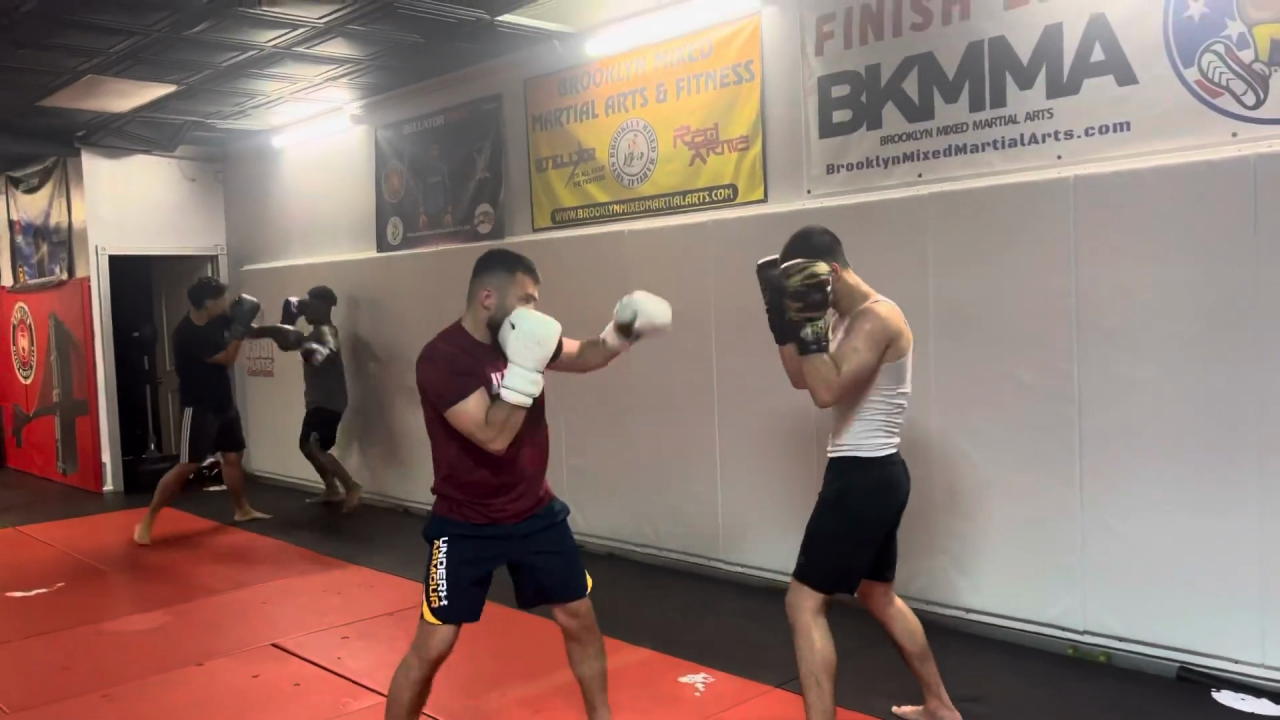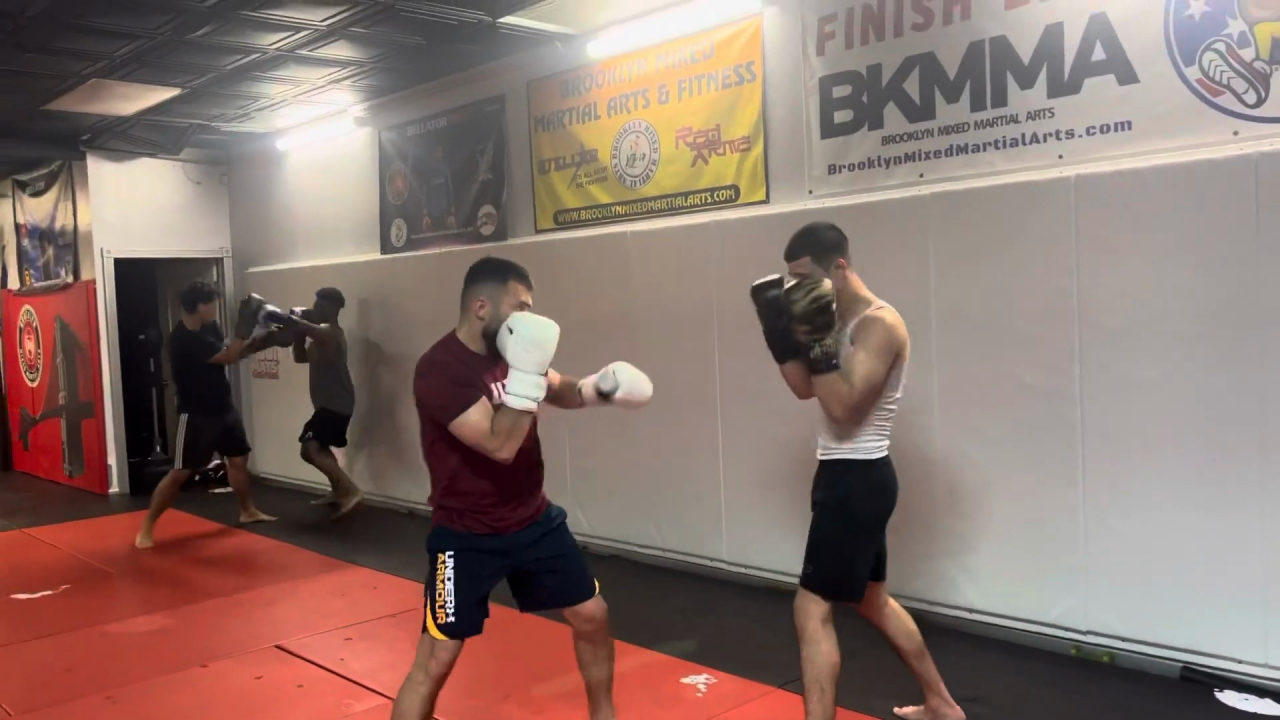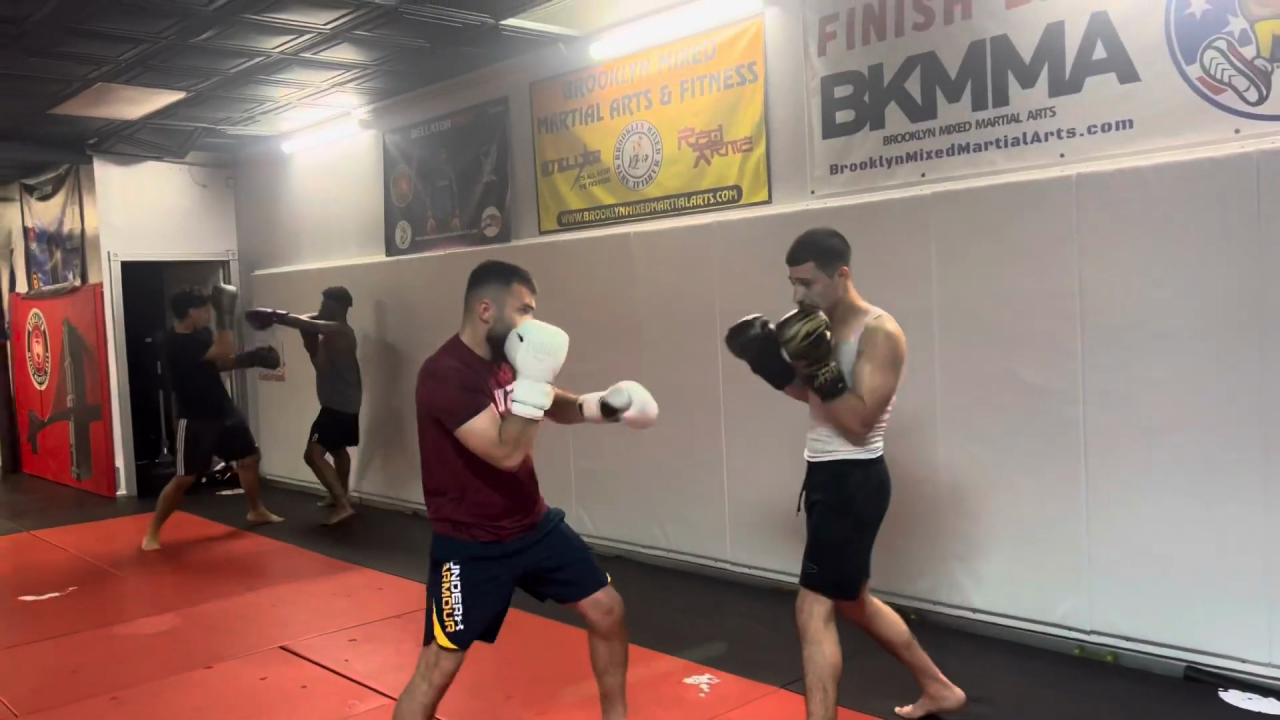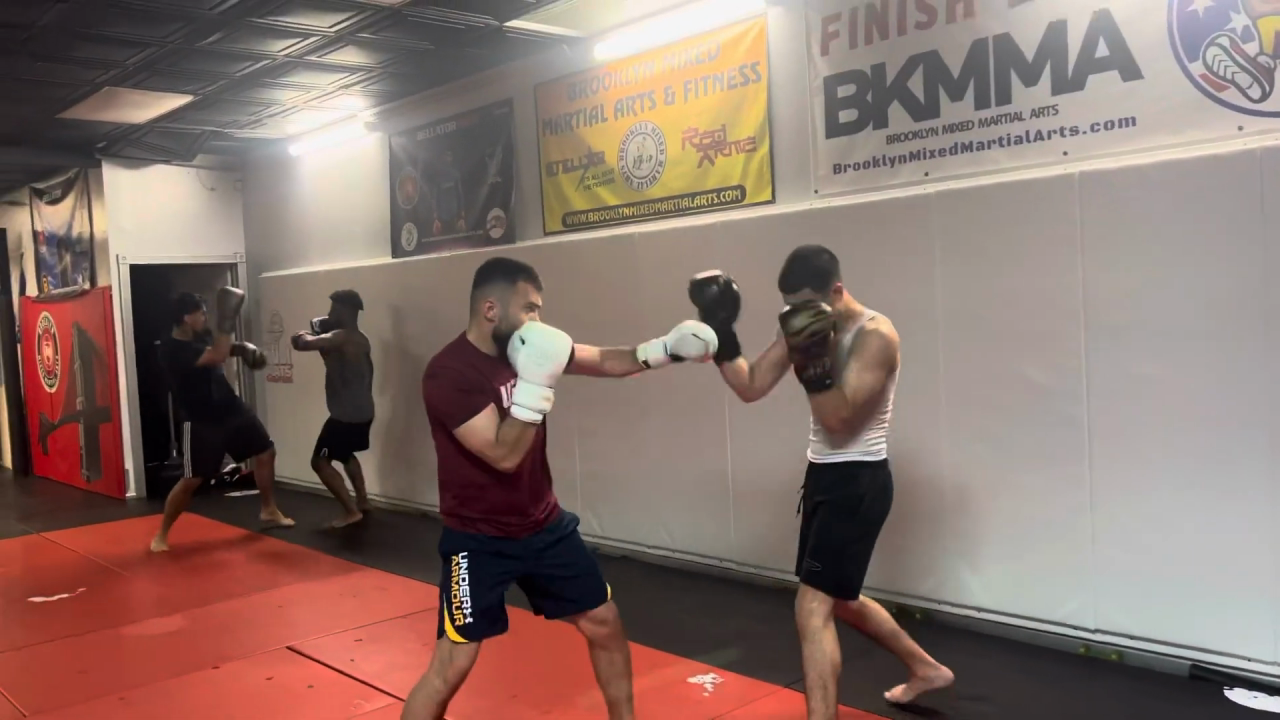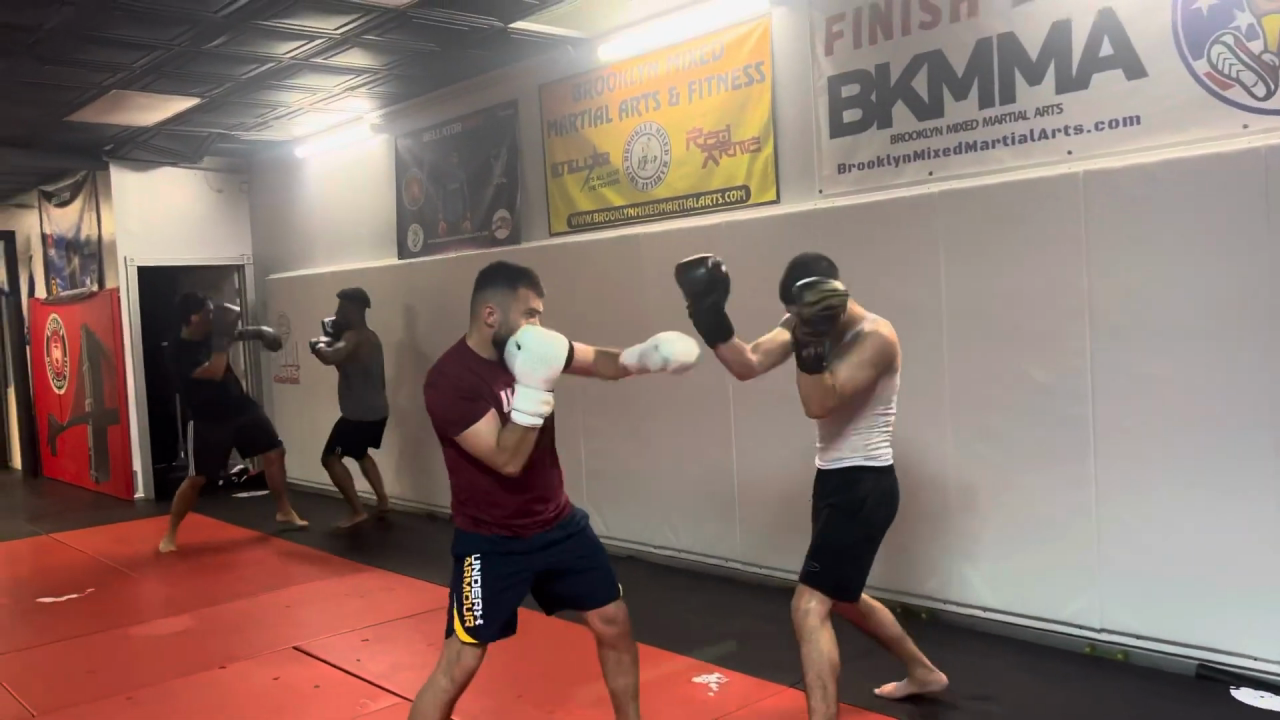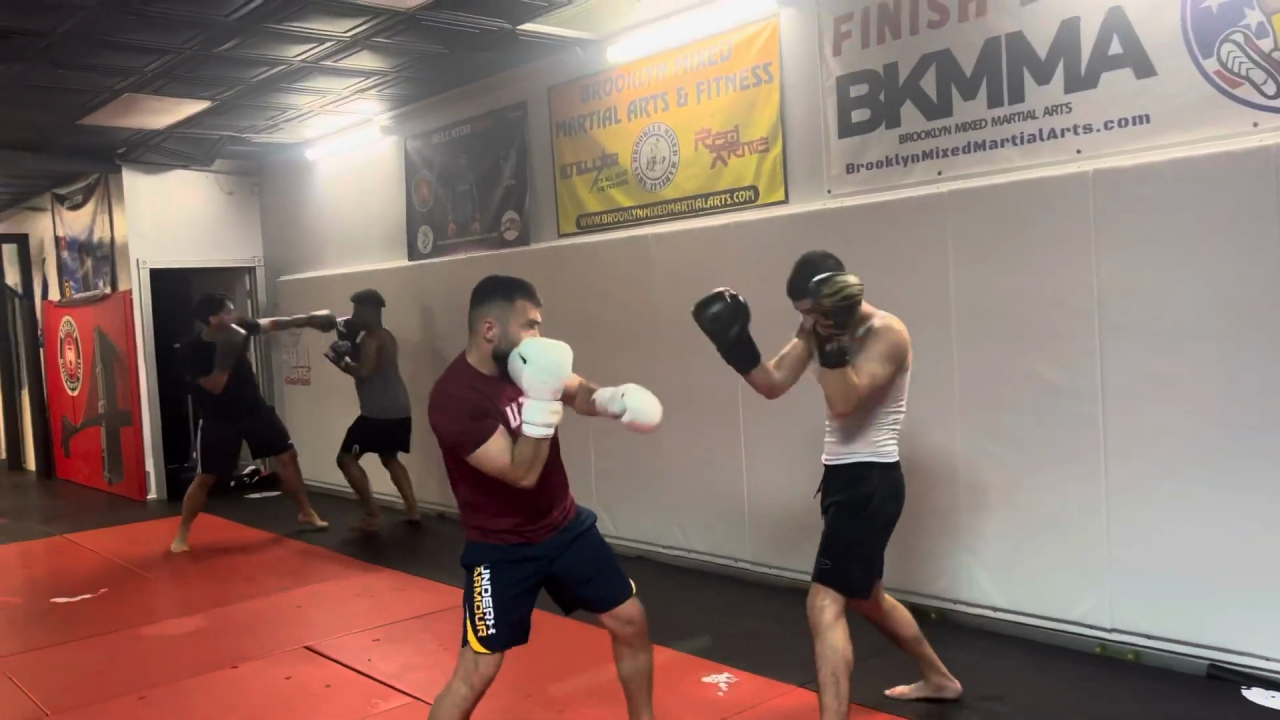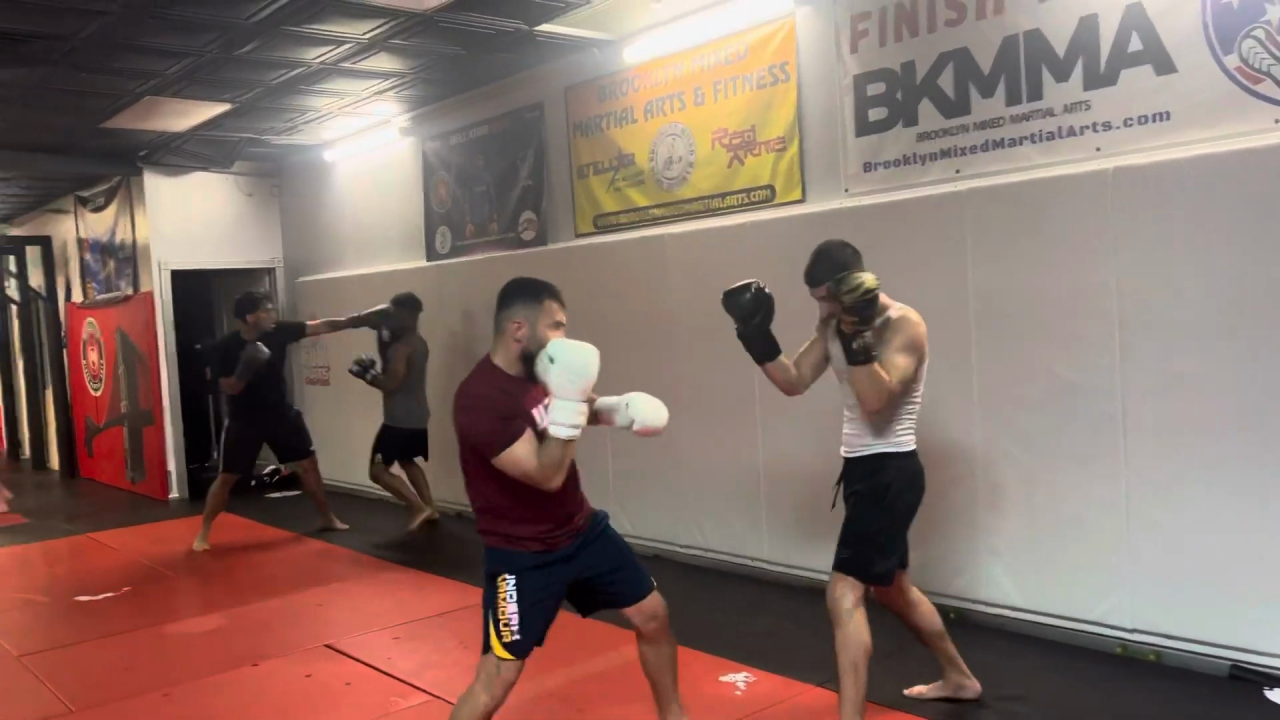
dt=0.1s
person 1, frame 1
left shoulder: (876, 318)
right shoulder: (842, 314)
left elbow: (826, 392)
right elbow: (801, 377)
left wrist: (805, 319)
right wrist: (785, 315)
left hip: (864, 478)
right hip: (864, 475)
left knee: (804, 604)
right knee: (879, 597)
person 1, frame 2
left shoulder: (878, 325)
right shoulder: (839, 318)
left elbow: (841, 407)
right elbow: (803, 387)
left wrist: (814, 339)
right wrist: (781, 331)
left hip: (855, 482)
right hip: (849, 478)
left knee: (811, 611)
right knee: (872, 600)
person 1, frame 3
left shoulder: (880, 332)
right shoulder: (819, 320)
left elbow: (857, 422)
right elbow: (812, 397)
left wrist: (820, 368)
right wrist: (775, 366)
left hip: (855, 480)
right hip: (824, 477)
left knee: (813, 612)
right knee: (854, 602)
person 1, frame 4
left shoulder: (876, 335)
right shoulder: (803, 326)
left elbow: (837, 419)
right elbow: (750, 388)
left wrist: (814, 361)
right wrist: (718, 331)
left hip: (857, 484)
right hip: (824, 477)
left knee: (811, 610)
right knee: (841, 599)
right ankle: (926, 670)
person 1, frame 5
left shoulder: (876, 338)
right shoulder: (805, 327)
left elbow: (818, 406)
right elbow: (745, 364)
left wrist: (811, 345)
right wrist: (709, 312)
left hip: (863, 488)
right hip: (835, 483)
left knee: (809, 609)
right knee: (844, 598)
right ankle: (924, 673)
person 1, frame 6
left shoulder: (887, 333)
right shoulder: (817, 327)
left elbow: (842, 403)
right elbow: (773, 384)
left wrist: (832, 337)
right wrist: (735, 342)
left hip: (871, 484)
right hip: (842, 479)
left knee: (825, 606)
right knee: (864, 594)
right ankle: (939, 679)
person 1, frame 7
left shoulder: (903, 325)
right shoulder: (834, 323)
left elbow: (875, 399)
right elbow: (793, 382)
left wrist: (854, 334)
right wrist: (755, 333)
left hip: (889, 473)
right hip: (863, 469)
left knee: (845, 594)
right knee: (893, 587)
right ankle: (959, 678)
person 2, frame 1
left shoulder: (520, 338)
right shoulder: (441, 358)
left elbow: (586, 357)
right elbow: (495, 437)
left wrist: (623, 329)
right wrist: (525, 366)
left hip: (535, 512)
right hip: (466, 524)
left knee: (579, 619)
right knee: (433, 645)
person 2, frame 2
left shoulder: (512, 347)
right shoulder: (438, 371)
left elbow: (563, 393)
right elbow: (500, 445)
left wrist: (602, 385)
right wrist: (526, 371)
left hip: (533, 520)
right hip: (466, 536)
left knee: (592, 617)
right knee: (437, 659)
person 2, frame 3
left shoulder: (512, 351)
right shoulder: (443, 376)
left elbow: (556, 407)
right elbow: (507, 454)
left wrist: (605, 404)
right wrist: (534, 380)
left hip: (531, 523)
right hip: (467, 542)
left knee: (607, 611)
right knee: (439, 666)
person 2, frame 4
left shoulder: (533, 349)
right shoulder: (448, 374)
left elbow: (602, 361)
right elbow: (504, 455)
left wrist: (665, 349)
right wrist: (535, 382)
left hip: (544, 525)
right hip: (480, 541)
left knee: (604, 624)
right knee: (452, 664)
person 2, frame 5
left shoulder: (528, 350)
right shoulder: (449, 380)
left elbow: (596, 361)
right elbow: (509, 460)
left wrist: (646, 354)
right wrist: (536, 385)
left hip: (557, 524)
right hip: (493, 541)
left knee: (613, 625)
right knee: (459, 664)
person 2, frame 6
left shoulder: (525, 362)
right shoulder: (453, 399)
left elbow: (576, 393)
right elbow: (521, 472)
left wrist: (614, 399)
right wrist: (541, 398)
left hip: (565, 527)
right hip: (501, 548)
left knee: (630, 622)
right knee: (477, 671)
person 2, frame 7
left shoulder: (542, 366)
right shoulder: (479, 400)
left elbow: (584, 406)
right elbow: (547, 477)
left wrist: (615, 408)
right wrist: (566, 401)
left hip: (581, 530)
right hip: (521, 553)
left knee: (652, 617)
right knee: (498, 675)
person 3, frame 1
left shoulder: (217, 320)
right shoulder: (188, 334)
right elbow: (228, 357)
right wrist: (241, 324)
left hip: (223, 402)
right hip: (198, 407)
left knee: (233, 457)
right knee: (187, 466)
left ankle: (242, 509)
right ankle: (146, 523)
person 3, frame 2
left shoulder: (208, 328)
right shoulder: (185, 339)
left elbow: (232, 353)
right elbow: (228, 356)
left wrist: (262, 341)
right wrist: (245, 324)
left hip: (223, 407)
right hip: (196, 413)
left knee: (239, 460)
right knee: (181, 473)
left ankle: (248, 511)
right ankle: (147, 528)
person 3, frame 3
left shoulder: (199, 332)
right shoulder: (176, 344)
left elbow: (220, 362)
right elbow: (222, 352)
left wrist: (253, 357)
right wrist: (225, 315)
left hip: (223, 409)
right hip: (195, 419)
left knee: (249, 458)
right knee: (184, 479)
left ankle: (257, 511)
right ankle: (153, 532)
person 3, frame 4
left shoulder: (200, 335)
right shoulder: (173, 350)
left elbow: (221, 354)
right elbow: (218, 357)
left wrist: (244, 347)
right wrist: (226, 320)
left hip: (232, 409)
right hip: (202, 421)
left knee: (265, 453)
right knee: (191, 481)
left ankle: (269, 511)
right ankle: (162, 534)
person 3, frame 5
left shoulder: (212, 331)
right shoulder: (179, 351)
left elbow: (234, 333)
right elbow: (215, 373)
left wrist: (257, 333)
right wrist: (221, 338)
left hip: (242, 408)
right hip: (207, 419)
left knee: (275, 453)
right knee: (197, 479)
left ankle: (285, 511)
right ankle: (170, 534)
person 3, frame 6
left shoulder: (237, 328)
right shoulder: (193, 351)
left elbow: (273, 324)
right elbow: (215, 387)
left wrist: (309, 320)
right wrist: (224, 360)
left hip: (254, 410)
right hip: (218, 420)
left knee: (287, 456)
right knee: (206, 478)
left ankle: (306, 512)
right ankle: (182, 534)
person 3, frame 7
left shoulder: (280, 332)
right shoulder: (225, 348)
left elbow: (322, 326)
right elbow: (229, 389)
left wrist: (361, 318)
right wrist: (244, 372)
left hip: (280, 413)
right hip: (244, 420)
left knee: (307, 463)
right knee: (227, 476)
left ankle: (327, 517)
right ankle: (204, 533)
person 4, frame 1
left shoulder: (325, 331)
right shoulder: (317, 331)
left elbow: (331, 348)
left wrist: (323, 351)
left hip: (328, 402)
right hip: (317, 401)
left knee: (315, 448)
right knee: (309, 446)
left ankle: (352, 487)
right ankle: (332, 489)
person 4, frame 2
left shoulder: (329, 331)
right shoulder: (323, 332)
left elbow: (307, 326)
right elbow: (300, 357)
left wrist: (291, 320)
right wrist: (298, 333)
left hip: (333, 404)
right hip: (332, 403)
left knee: (309, 449)
right knee: (319, 448)
left ankle: (350, 490)
right ankle: (338, 492)
person 4, frame 3
left shoulder: (335, 329)
right shoulder: (340, 333)
left elbow: (300, 321)
right elbow: (320, 363)
left wrist: (272, 315)
right wrist: (309, 338)
left hip: (337, 405)
right hip: (345, 404)
left knee: (314, 454)
right knee: (337, 448)
left ankle: (342, 504)
right ankle: (341, 497)
person 4, frame 4
left shoulder: (340, 336)
right shoulder: (358, 340)
left elbow: (304, 344)
left wrist: (303, 337)
right wrist: (321, 341)
left hip: (346, 414)
right hip: (362, 412)
left knee: (320, 462)
right knee: (346, 455)
left ankle: (351, 511)
right ankle: (362, 502)
person 4, frame 5
left shoulder: (353, 336)
right shoulder: (371, 337)
left elbow: (329, 356)
left wrist: (318, 345)
right wrist: (333, 338)
left hip: (358, 413)
right hip: (377, 410)
left knee: (330, 459)
right knee: (360, 453)
left ankle: (357, 510)
right ankle: (383, 502)
person 4, frame 6
left shoulder: (371, 338)
right shoulder: (385, 336)
left elbow: (363, 371)
right elbow: (363, 362)
left wrist: (339, 357)
right wrist: (348, 342)
left hip: (378, 412)
right hip: (399, 410)
left knee: (346, 459)
right knee: (389, 458)
left ankle: (373, 513)
right ankle: (412, 509)
person 4, frame 7
left shoulder: (403, 347)
right shoulder: (419, 343)
left elbow: (390, 385)
left wrist: (363, 373)
right wrist: (385, 345)
left hip: (399, 419)
right hip: (417, 417)
left knee: (378, 470)
right knee: (407, 461)
left ankle: (419, 507)
right ankle: (429, 508)
